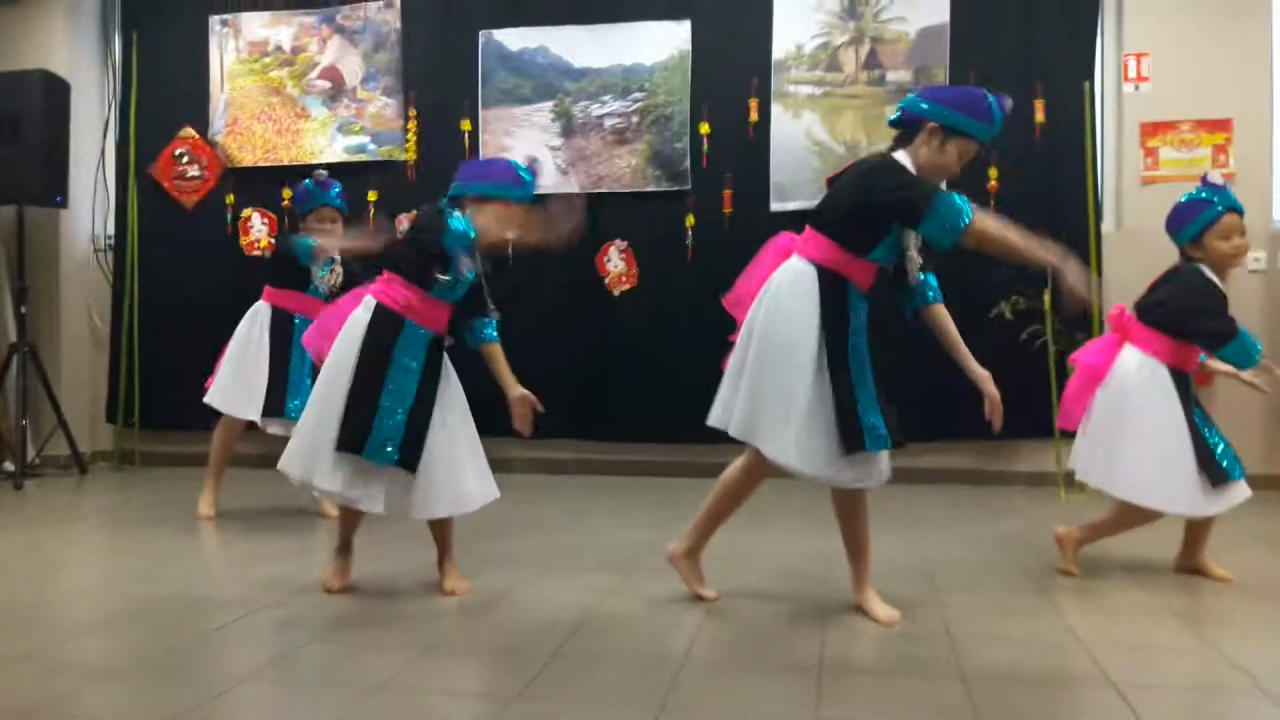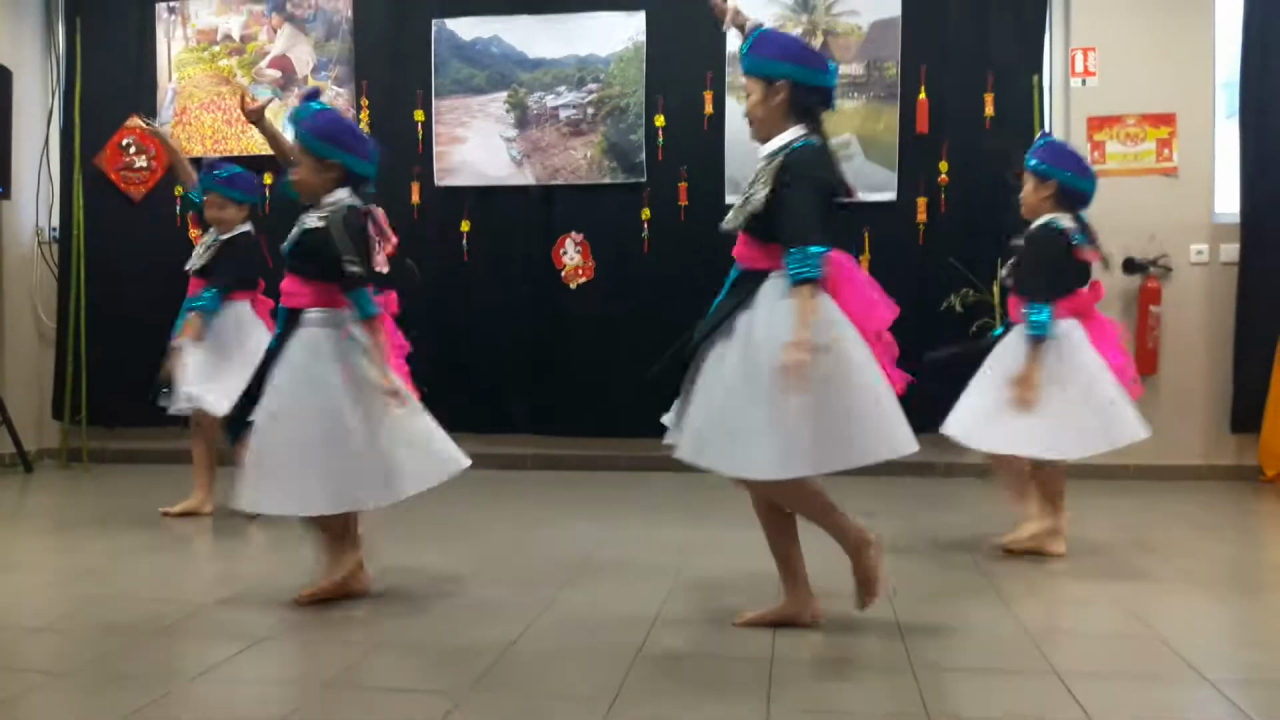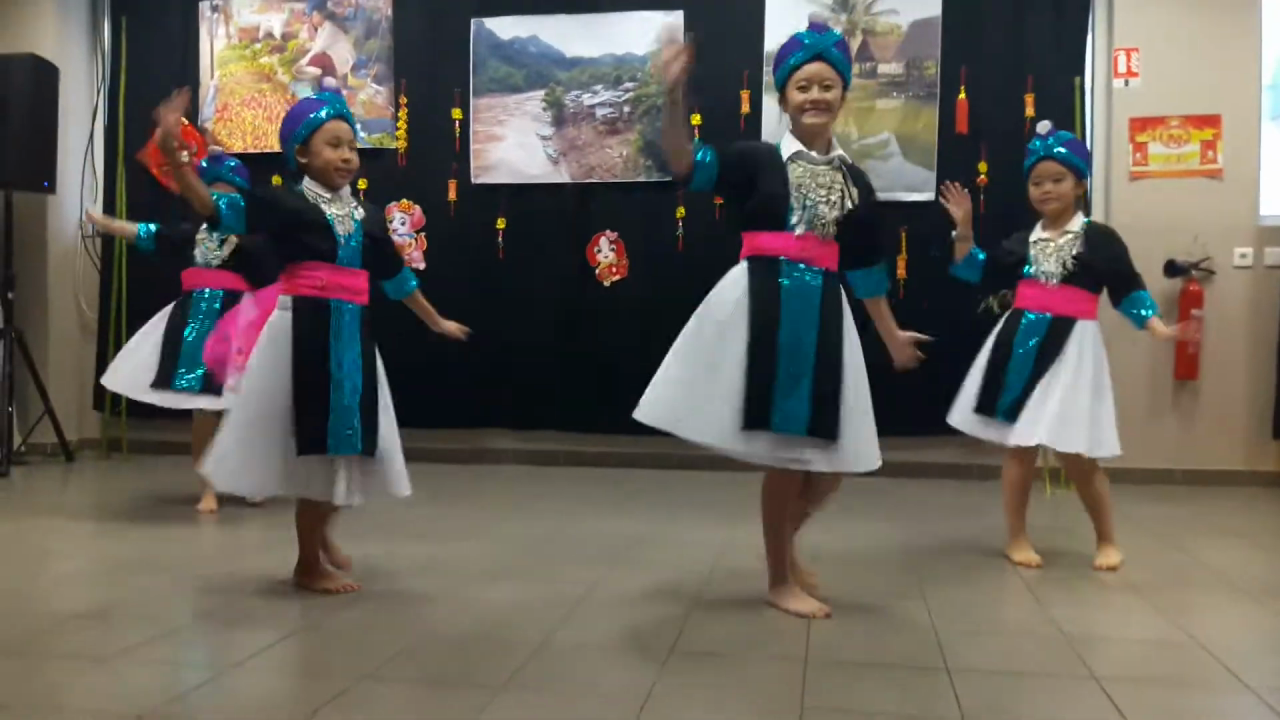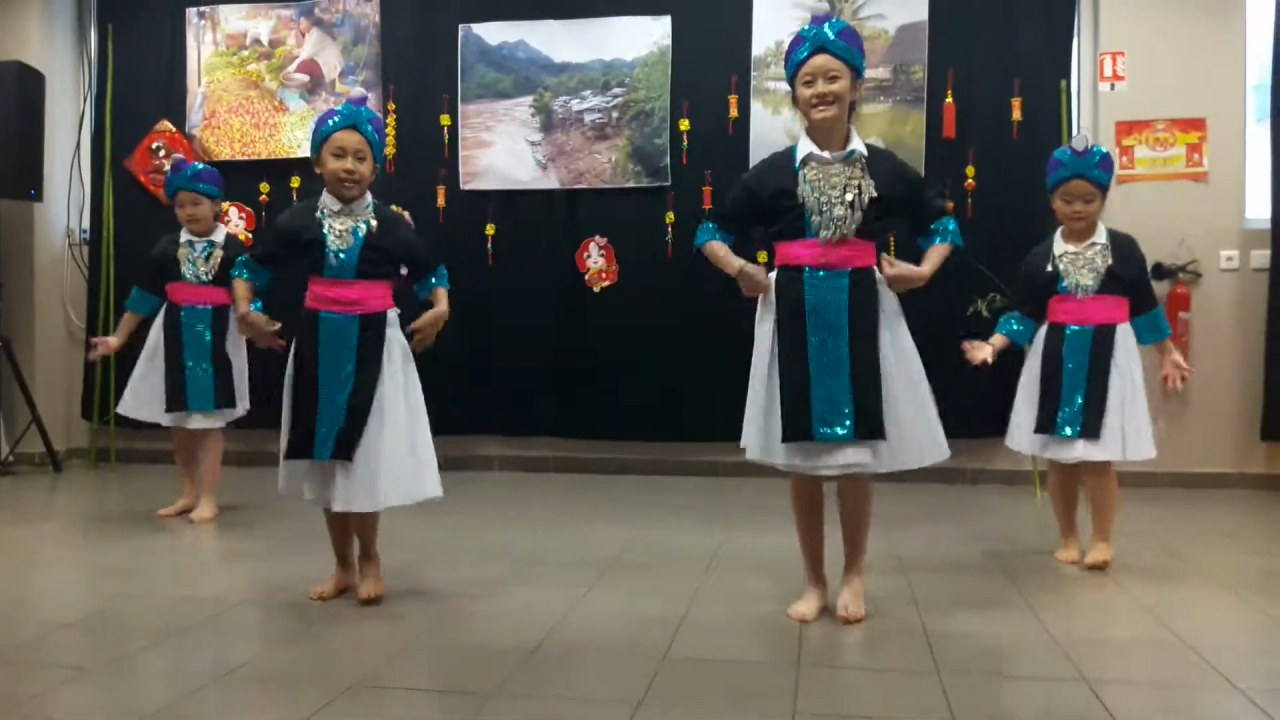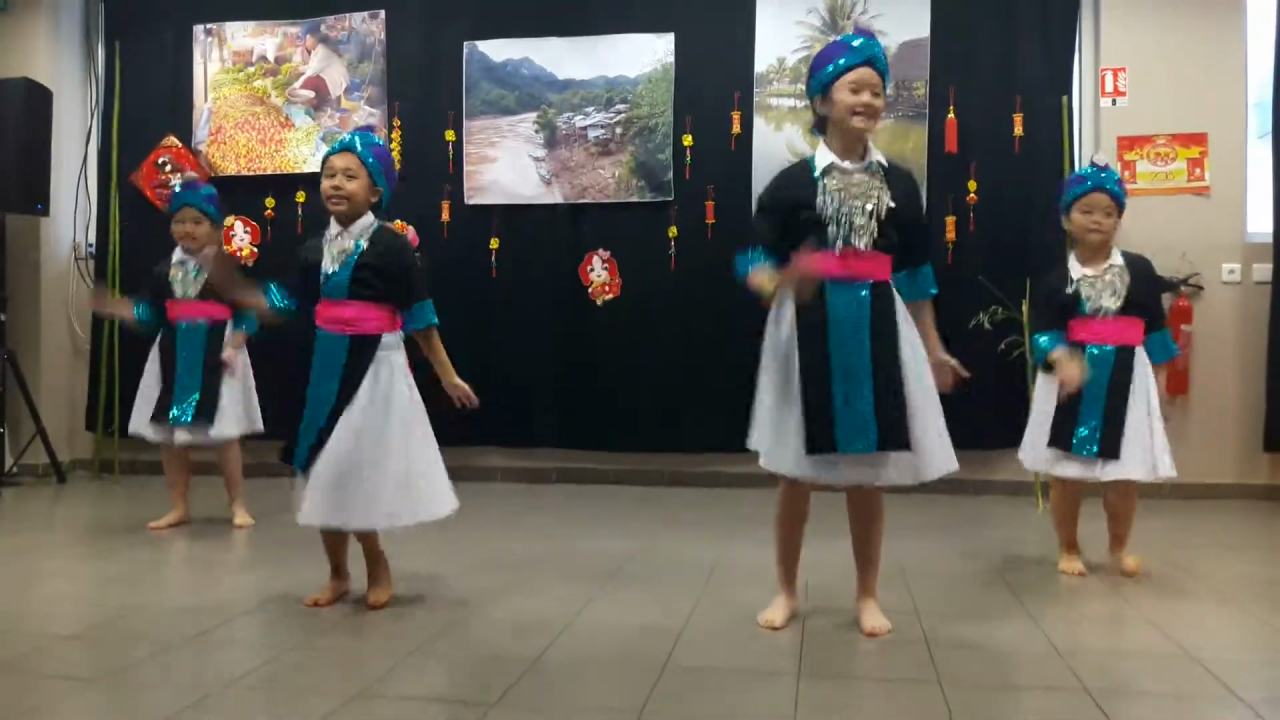
dt=1s
person 1, frame 1
left shoulder: (908, 206)
right shoulder: (881, 178)
left elbow: (922, 289)
right elbow: (965, 222)
left wrist: (973, 369)
right wrist: (1055, 258)
left hip: (839, 317)
right hip: (806, 308)
left knee: (850, 456)
right knee: (776, 450)
left ankle: (862, 586)
right ankle: (688, 547)
person 1, frame 2
left shoulder: (803, 163)
right shoulder: (789, 152)
left elbow: (806, 252)
right elbow: (779, 99)
left wrist: (802, 333)
left hip: (780, 311)
right hip: (753, 307)
left knee: (765, 464)
right knee: (749, 459)
left ankle: (856, 540)
right ankle: (797, 597)
person 1, frame 3
left shoulder: (854, 178)
right shoulder: (757, 161)
left elbow: (867, 264)
right elbow: (687, 164)
left wrist: (891, 332)
right wrist: (674, 96)
left hip: (824, 311)
right hip: (762, 304)
left knee: (827, 457)
right knee: (783, 455)
left ankle: (783, 542)
right ankle: (781, 579)
person 1, frame 4
left shoulder: (885, 168)
right shoulder: (774, 171)
left elbow: (942, 224)
right elbow: (713, 230)
left wrist: (923, 272)
right wrist: (739, 270)
left hip: (863, 311)
right hip: (793, 312)
left knee: (858, 455)
right knee: (802, 457)
left ankle: (853, 573)
right ankle: (814, 582)
person 1, frame 5
left shoulder: (898, 183)
right shoulder: (792, 181)
left elbow: (914, 272)
right elbow: (754, 259)
left wrist: (933, 348)
right wrist: (781, 282)
left hip: (877, 325)
right hip: (808, 324)
left knee: (869, 469)
right knee: (800, 468)
left ankle: (867, 596)
right ankle: (786, 589)
person 2, frame 1
left shoulder: (477, 265)
right shoulder: (433, 225)
left elbow: (481, 327)
right elbow: (473, 233)
left wrist: (511, 388)
right wrist: (538, 229)
left hip: (426, 356)
right hip: (379, 341)
left knee: (437, 462)
right knee: (366, 455)
left ankle: (447, 561)
right ankle: (343, 552)
person 2, frame 2
left shoulder: (340, 224)
right shoulder: (330, 207)
left elbow: (360, 294)
right elbow: (298, 166)
left wrist: (379, 365)
right wrist: (262, 124)
left hip: (322, 342)
right hip: (306, 338)
left knee: (313, 456)
right knee: (313, 456)
left ankle: (343, 557)
right ankle: (347, 565)
person 2, frame 3
left shoulder: (365, 216)
right shoulder: (283, 204)
left elbow: (395, 275)
right elbow: (211, 207)
left wrist: (437, 322)
right wrist: (174, 148)
left hip: (351, 334)
right hip: (302, 332)
left knee: (348, 443)
right knee: (315, 445)
left ankle: (317, 533)
right ankle: (310, 563)
person 2, frame 4
left shoulder: (391, 225)
right shoulder: (297, 222)
left elbow: (431, 275)
right elbow: (249, 268)
left wrist: (439, 310)
right wrist: (246, 313)
left hip: (374, 346)
right hip: (317, 345)
left knee: (367, 460)
right knee: (323, 458)
left ankle: (369, 559)
right ankle: (343, 566)
person 2, frame 5
left shoulder: (392, 246)
right shoulder: (315, 248)
left elbow: (419, 317)
right elbow: (285, 307)
left wrist: (447, 376)
right wrist: (233, 285)
left hip: (374, 367)
right hip: (326, 366)
left knee: (356, 475)
right knee: (323, 475)
left ankle: (378, 567)
right ankle: (338, 575)
person 3, frame 1
left shoulder: (1195, 283)
right shoulder: (1196, 287)
right elbow: (1227, 340)
left wrist: (1218, 368)
right wrist: (1257, 362)
left hip: (1162, 384)
right hip: (1145, 384)
left knee: (1217, 476)
right knee: (1158, 493)
left ankle: (1192, 555)
right ankle: (1076, 535)
person 3, frame 2
left shoulder: (1044, 239)
right shoulder: (1075, 231)
left elbow: (1039, 305)
left wrist: (1030, 366)
left hip: (1047, 348)
right hip: (1068, 341)
left knee: (998, 438)
right knee: (1044, 450)
left ankle: (1039, 518)
right ankle: (1048, 531)
person 3, frame 3
left shoulder: (1101, 240)
right shoulder: (1021, 242)
left elbow: (1129, 291)
right elbow: (977, 270)
left wrist: (1159, 328)
right wrist: (963, 227)
left hip: (1071, 348)
right hip: (1020, 343)
left knee: (1076, 454)
right knee: (1019, 448)
left ankle: (1107, 539)
right ankle: (1017, 538)
person 3, frame 4
left shoulder: (1124, 249)
right shoulder: (1041, 256)
left elbow: (1144, 307)
right elbow: (1027, 315)
left wrist: (1169, 352)
right wrist: (992, 345)
left hip: (1108, 357)
right hip: (1056, 358)
left knee: (1097, 458)
right knee: (1060, 457)
left ankle: (1102, 540)
right ankle: (1069, 538)
person 3, frame 5
left shoulder: (1139, 269)
right shoulder: (1058, 278)
left elbow: (1155, 328)
right elbow: (1046, 333)
left wrist: (1159, 378)
right wrist: (1063, 362)
left hip: (1125, 378)
right hip: (1073, 378)
left knee: (1123, 477)
right knee: (1067, 475)
left ankle: (1120, 546)
right ankle: (1068, 548)
person 4, frame 1
left shoulder: (341, 263)
right shoulder: (293, 248)
right elbow: (311, 249)
right wrist: (354, 243)
right hip: (271, 332)
right knee: (237, 414)
left ankle: (324, 494)
right ankle: (210, 490)
person 4, frame 2
left shoulder: (245, 245)
right shoulder: (214, 232)
left elbow: (215, 290)
right elbow: (194, 189)
left wrist: (183, 340)
right wrist: (172, 149)
left hip: (228, 326)
right hip: (201, 327)
left knee: (211, 412)
right knee: (200, 416)
right ankle: (201, 495)
person 4, frame 3
right shoulder: (191, 234)
left elbow: (266, 289)
right elbow: (151, 235)
right wrist: (106, 223)
right hip: (190, 321)
left knee: (224, 408)
right knee: (202, 411)
right ankle: (208, 488)
person 4, frame 4
left shoulder: (233, 249)
right shoulder: (166, 248)
right elbow: (144, 295)
right wrist: (118, 338)
left hip: (216, 339)
right hip: (174, 336)
left knee: (210, 421)
right knee: (180, 421)
left ankle: (208, 498)
right ankle: (189, 493)
person 4, frame 5
right shoulder: (166, 268)
left elbow: (246, 316)
right elbow: (148, 311)
left wrist: (232, 350)
right wrist: (113, 306)
left hip: (214, 355)
right hip: (174, 354)
left knee: (222, 434)
right knee: (170, 436)
left ankle: (238, 504)
right ankle: (179, 507)
